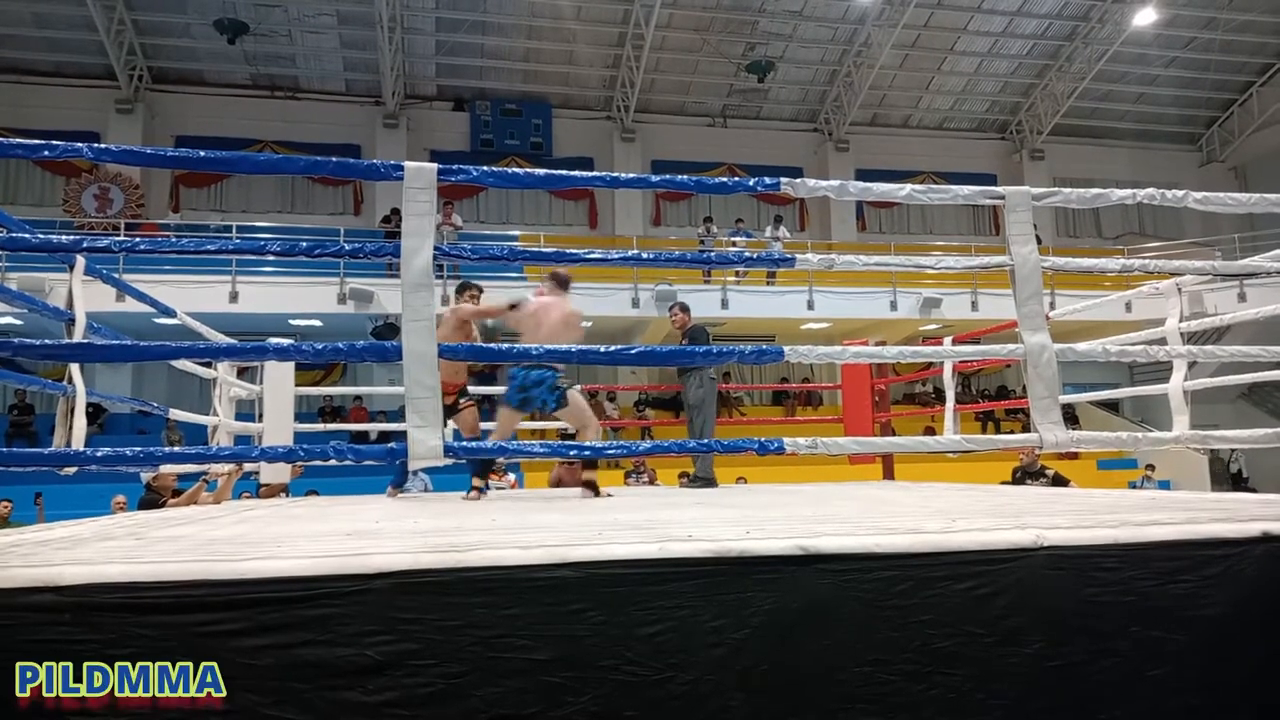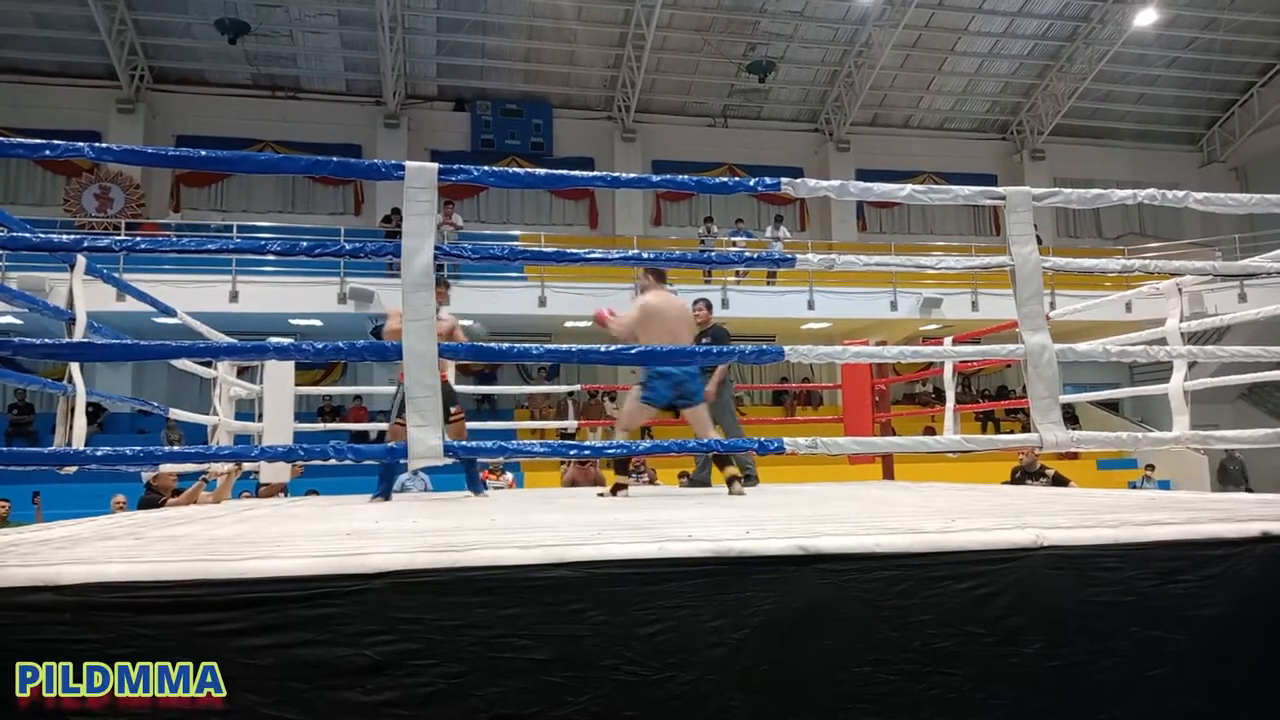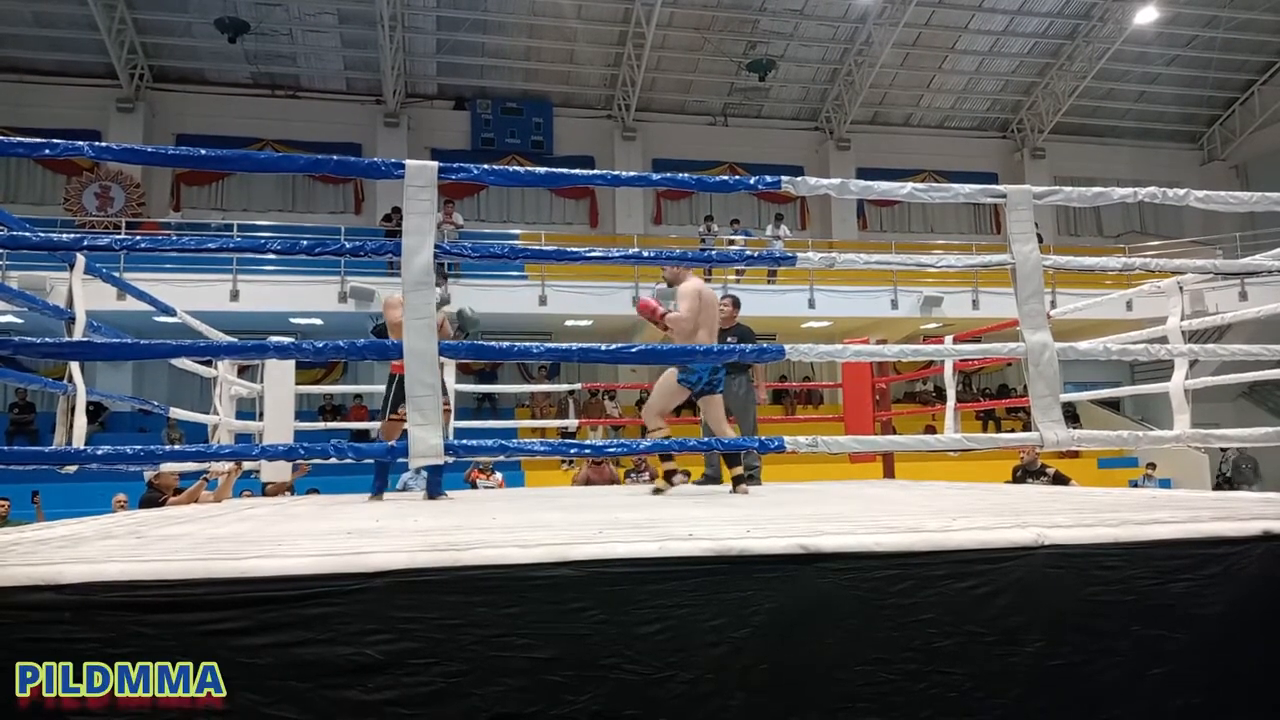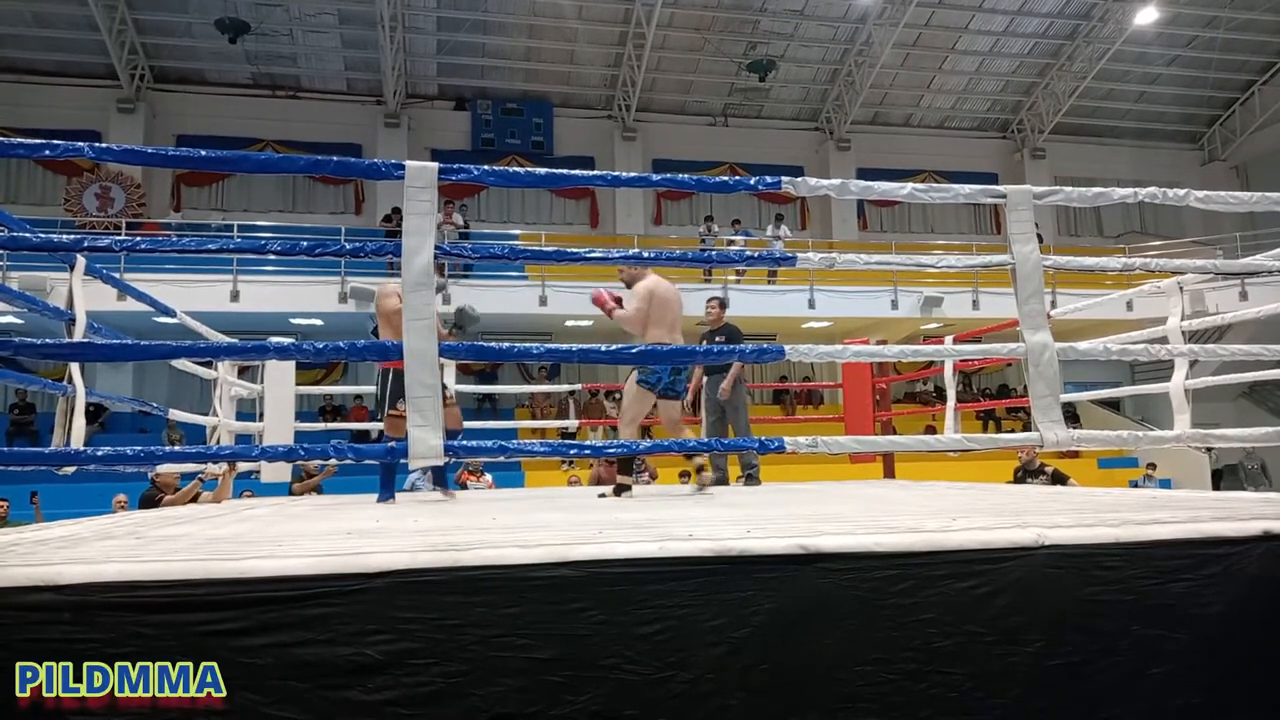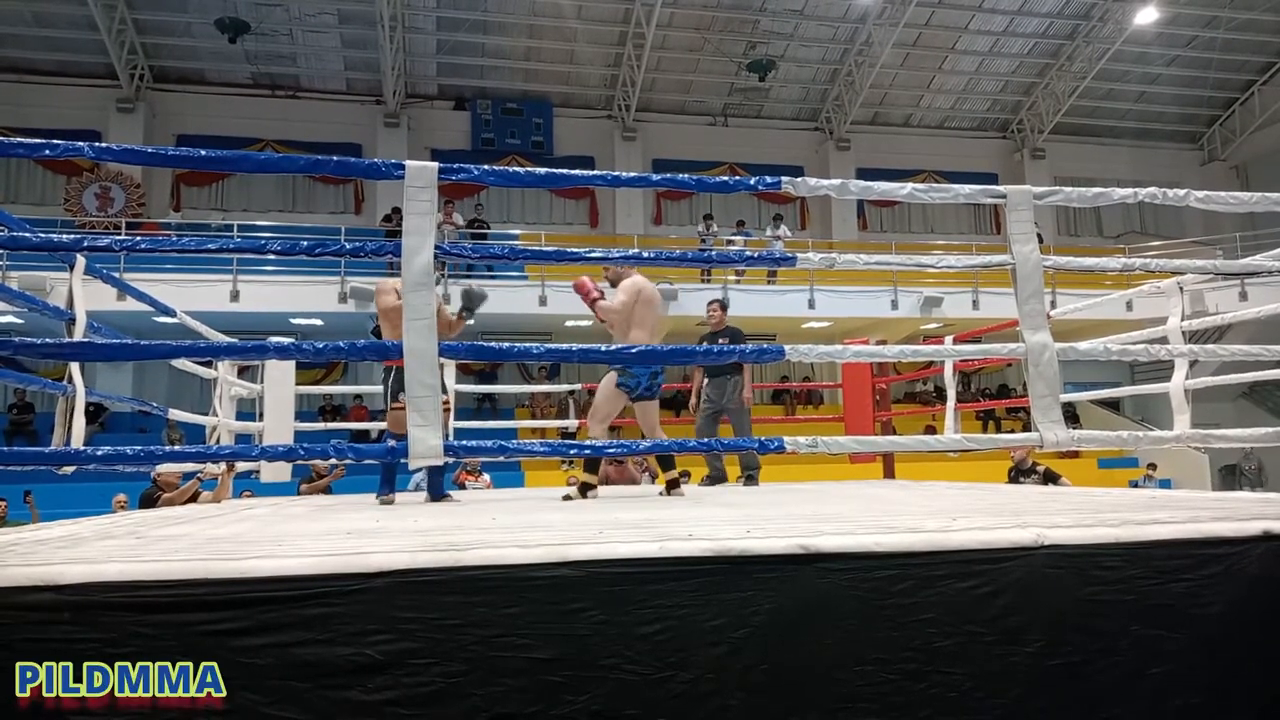
dt=0.5s
person 1, frame 1
left shoulder: (536, 304)
right shoulder: (575, 315)
left elbow: (515, 322)
left hip: (521, 376)
right hip: (549, 379)
left knee: (500, 436)
right knee: (590, 427)
left ankle: (476, 487)
right ankle: (589, 484)
person 1, frame 2
left shoulder: (645, 302)
right shoulder: (682, 306)
left elbow: (622, 330)
left wrist: (607, 320)
left hip: (661, 375)
right hip: (688, 373)
left knee: (623, 427)
right knee: (707, 431)
left ankle: (620, 484)
right ankle: (734, 480)
person 1, frame 3
left shoulder: (688, 287)
right shoulder: (704, 290)
left elbow: (684, 321)
left wrist: (659, 312)
right wrist: (660, 320)
left hip: (693, 360)
right hip: (712, 361)
left knee: (652, 413)
right knee: (720, 424)
left ankle: (670, 472)
right ankle: (739, 480)
person 1, frame 4
left shoulder: (644, 287)
right shoulder: (668, 288)
left elbow: (632, 322)
left wrist: (608, 307)
right wrist: (617, 309)
left knee: (628, 421)
right knee: (673, 424)
left ankle: (623, 486)
right ankle: (701, 468)
person 1, frame 5
left shoulder: (631, 284)
right shoulder: (650, 290)
left elbow: (614, 312)
left wrist: (591, 295)
right wrist: (598, 308)
left hip: (633, 362)
right hip: (652, 364)
left knee: (597, 420)
right knee: (652, 428)
left ankle: (588, 486)
right ankle: (673, 483)
person 2, frame 1
left shoulder: (472, 326)
right shoulder: (456, 313)
right elbow: (484, 312)
left hip: (459, 388)
left knee: (472, 429)
left ankle: (478, 484)
right ankle: (397, 483)
person 2, frame 2
left shoulder: (449, 321)
right shoulder: (402, 314)
right elbow: (388, 335)
left hip: (439, 384)
left knee: (459, 435)
right knee: (395, 438)
left ankle: (476, 485)
right ankle: (383, 490)
person 2, frame 3
left shoulder: (438, 312)
right shoulder: (396, 301)
right elbow: (398, 327)
right hip: (402, 375)
left knee: (440, 428)
right knee: (389, 433)
left ankle: (435, 488)
right ankle: (378, 487)
person 2, frame 4
right shoulder: (389, 292)
left elbow: (439, 339)
right elbow: (394, 314)
left wrist: (458, 328)
right hip: (397, 370)
left knee: (454, 422)
right knee: (395, 430)
left ankle: (438, 474)
right ankle: (386, 492)
person 2, frame 5
left shoulder: (433, 297)
right shoulder: (388, 287)
left elbow: (450, 330)
right elbow: (389, 312)
left wrist: (466, 311)
left hip: (430, 368)
right hip: (399, 367)
right knee: (398, 424)
left ankle: (436, 490)
right ankle: (386, 488)
person 3, frame 1
left shoulder: (697, 331)
right shoulder: (685, 338)
left hip: (701, 380)
right hip: (689, 384)
left knee: (703, 429)
right knee: (694, 431)
left ankle: (705, 475)
right ankle: (700, 475)
person 3, frame 2
left shoulder: (719, 332)
right shoulder: (697, 338)
left elbow: (726, 360)
left wrist: (713, 384)
left hip: (719, 386)
right hip: (701, 387)
left knee: (731, 430)
left ankle: (750, 472)
right ankle: (701, 476)
person 3, frame 3
left shoulder: (744, 332)
right shoulder: (714, 333)
left elbow: (756, 361)
left wrist: (761, 388)
left hip: (739, 383)
left knee: (748, 431)
right knee: (709, 428)
left ankle: (753, 473)
right ankle: (712, 473)
person 3, frame 4
left shoulder: (731, 331)
right shoulder: (704, 338)
left elbow: (739, 359)
right elbow: (700, 367)
left wrist: (728, 381)
right wrist: (691, 393)
left hip: (731, 384)
right hip: (711, 386)
left knee: (741, 430)
right knee: (714, 433)
left ankle: (751, 473)
right ankle: (719, 475)
person 3, frame 5
left shoulder: (734, 333)
right shoulder: (704, 340)
right elbow: (699, 369)
left wrist: (747, 388)
right wrist: (694, 395)
left hip: (733, 385)
right hip: (711, 388)
left knee: (742, 432)
right knee: (703, 431)
left ankle: (751, 473)
right ankle: (716, 473)
